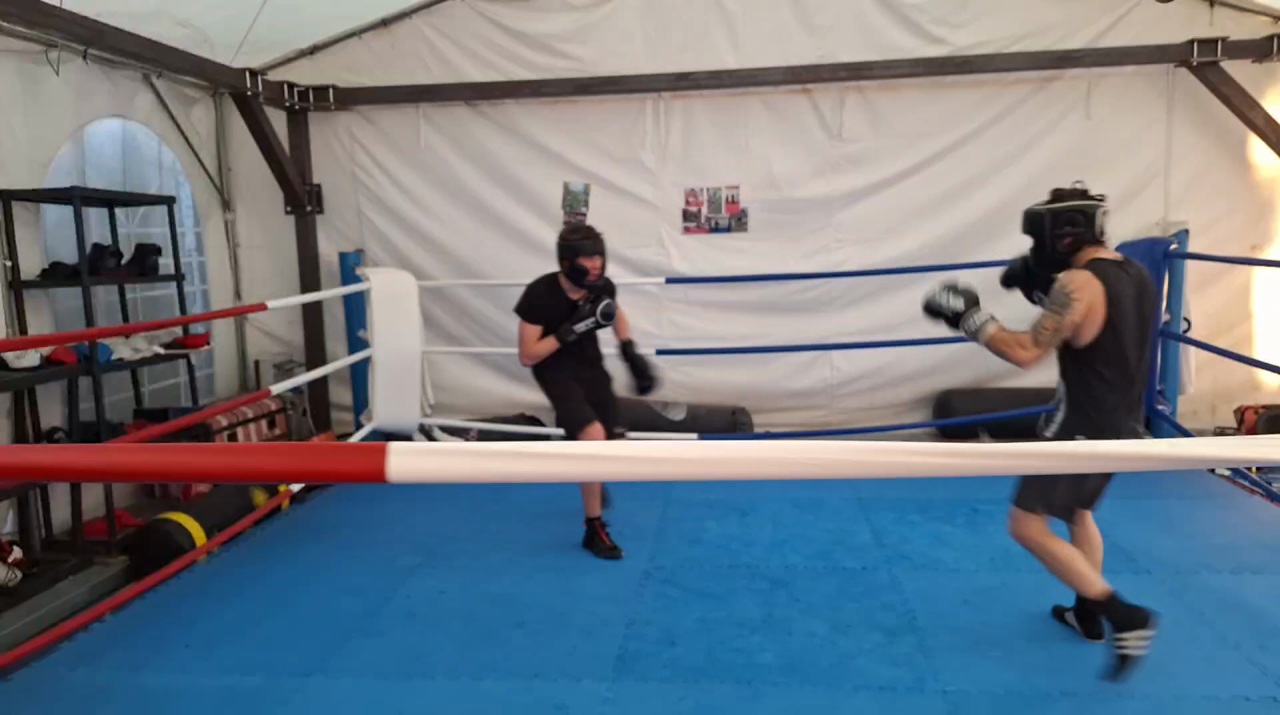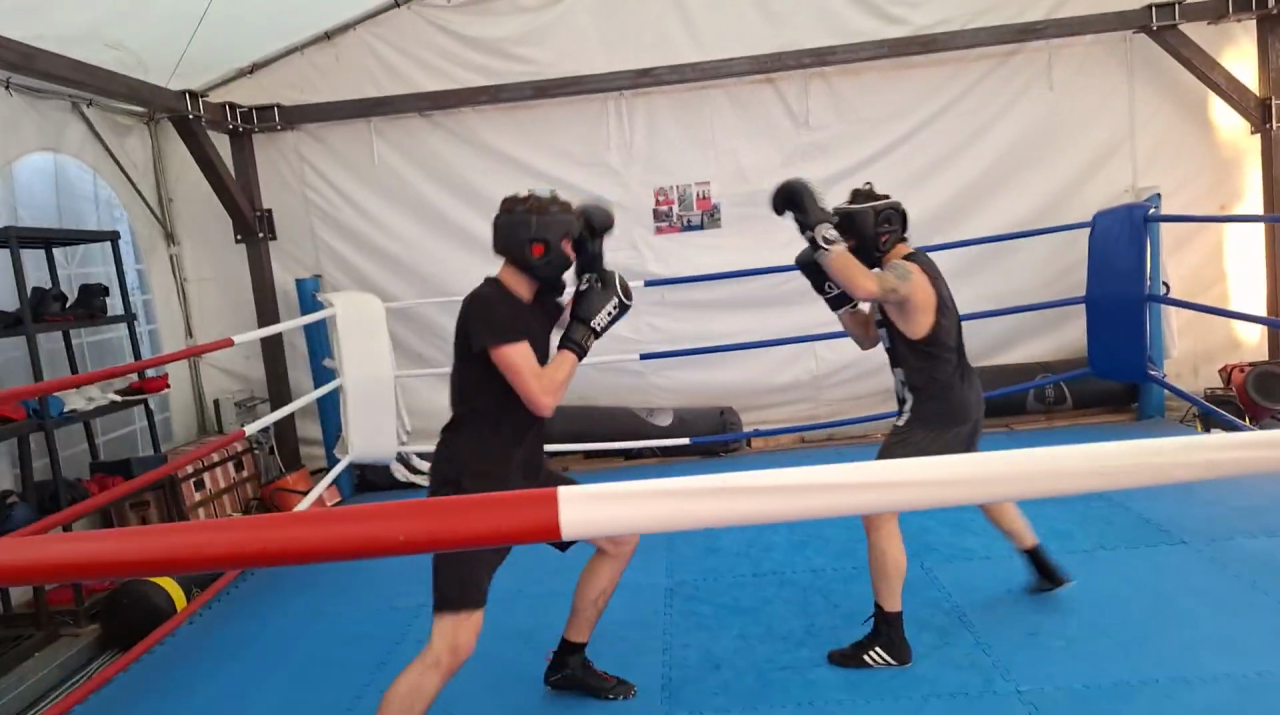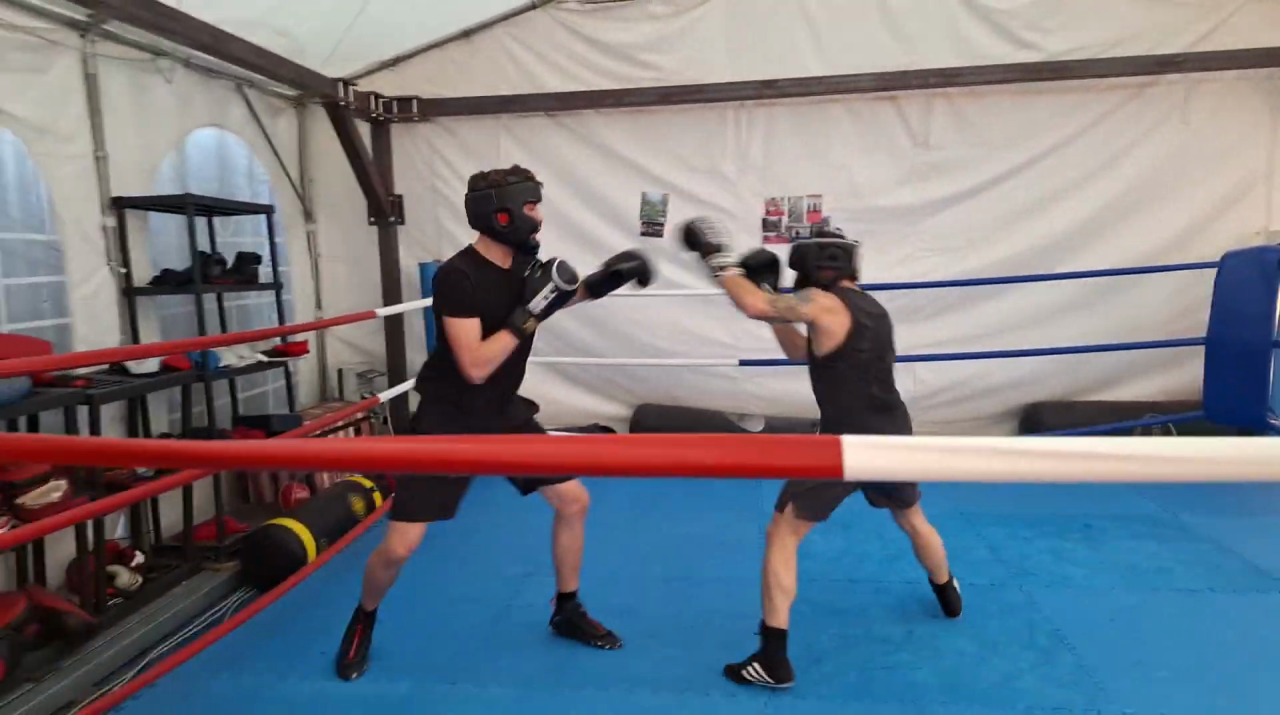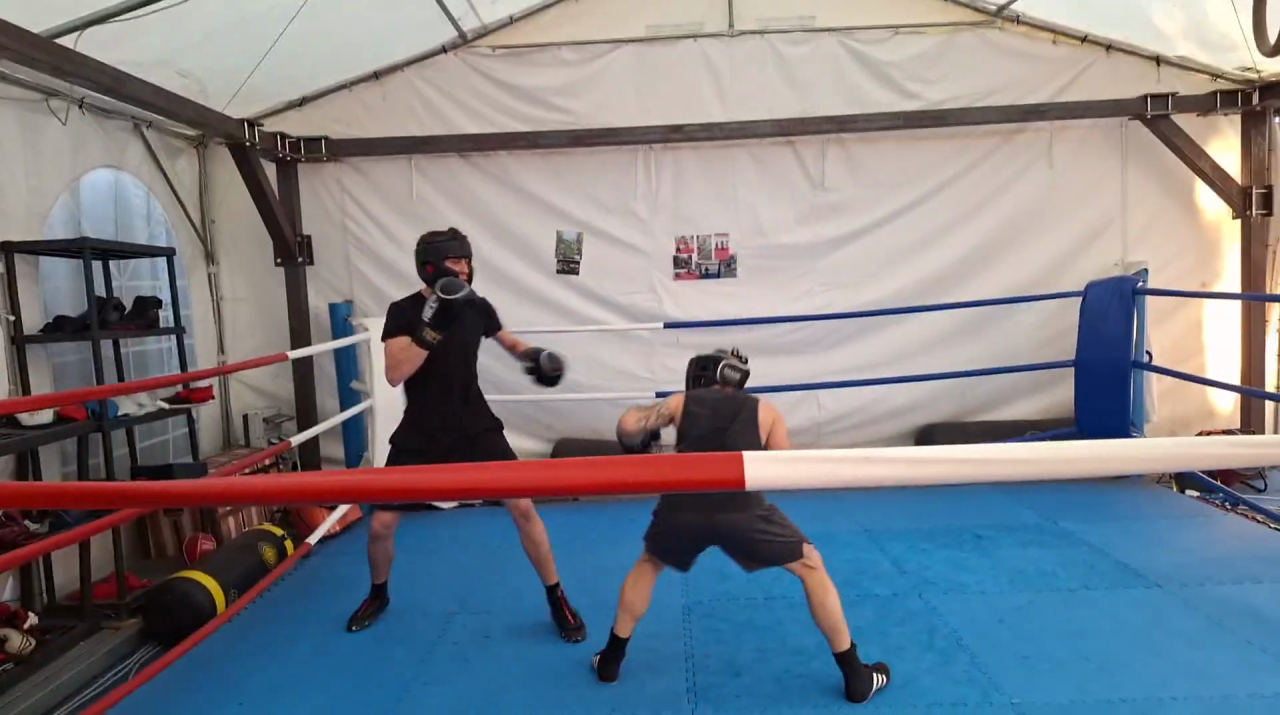
dt=1s
person 1, frame 1
left shoulder: (1078, 284)
right shoulder: (1137, 276)
left elbow: (1025, 353)
left wrist: (969, 316)
right wrist: (1042, 292)
left hip: (1084, 428)
right hip: (1124, 425)
left knee: (1027, 526)
right knee: (1078, 511)
left ankle: (1128, 614)
right ankle: (1093, 613)
person 1, frame 2
left shoulder: (904, 274)
right shoulder: (907, 268)
left elbow: (863, 285)
right elbow: (866, 339)
left wrist: (819, 226)
right wrist: (830, 288)
left hip: (934, 415)
right hip: (963, 400)
left knee: (877, 514)
left ankle: (889, 639)
right ankle: (1043, 566)
person 1, frame 3
left shoulder: (824, 301)
right shoulder: (873, 309)
left elbow: (754, 305)
right elbow: (803, 351)
left wrist: (715, 255)
right wrist: (764, 278)
right hip: (894, 437)
left knee: (781, 536)
right knee: (911, 518)
left ankle: (773, 657)
right ankle: (948, 594)
person 1, frame 4
left shoulder: (683, 402)
right shoulder: (764, 410)
left elbow: (629, 426)
left wrist: (646, 431)
left hip: (681, 507)
right hip: (740, 508)
left knee: (647, 565)
right knee: (812, 567)
left ankle: (611, 659)
right ankle: (856, 676)
person 2, frame 1
left shoulder: (602, 286)
right shoulder: (539, 294)
right elbow: (528, 357)
left wrist: (631, 353)
right wrist: (570, 331)
left hip: (590, 367)
right hip: (557, 374)
left knee: (613, 440)
right knee: (594, 436)
right ankle: (593, 527)
person 2, frame 2
left shoulder: (536, 299)
right shoulder: (489, 305)
left elbow: (550, 358)
right elbow: (542, 399)
left wrist: (593, 271)
right wrist: (589, 324)
left hip: (524, 473)
right hip: (473, 487)
left knee: (622, 536)
right knee: (451, 650)
left ankle: (568, 661)
person 2, frame 3
left shoulder: (523, 261)
right shoulder: (457, 276)
left elbow: (577, 292)
right elbow: (474, 367)
left wrist: (610, 274)
right wrist: (534, 313)
left hip: (505, 417)
right hip: (448, 426)
left knee: (573, 501)
right knee: (401, 546)
left ankle: (567, 610)
right ankle: (364, 619)
person 2, frame 4
left shoulder: (476, 306)
right shoulder: (406, 310)
left elbow: (511, 341)
right elbow: (395, 374)
left wrist: (534, 357)
right wrist: (434, 326)
left hip: (472, 427)
right hip: (419, 434)
left knee: (520, 507)
right knee: (381, 524)
left ankle: (557, 598)
right ankle: (378, 595)
